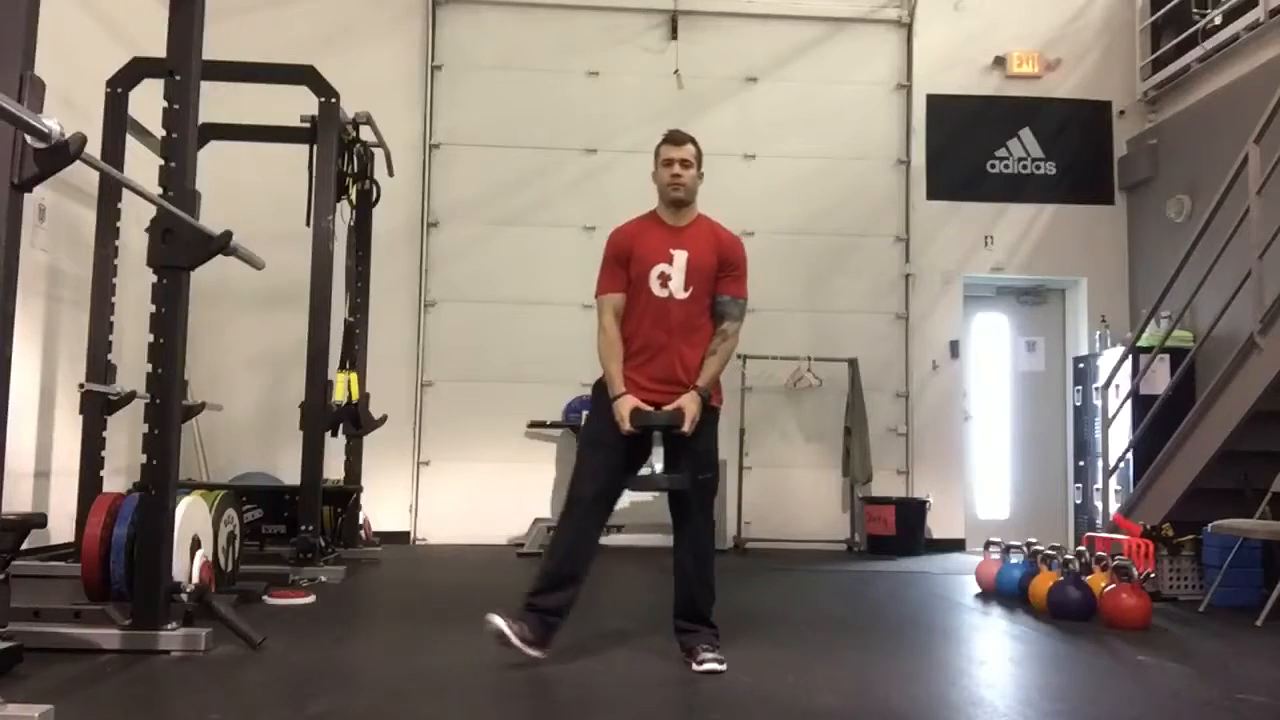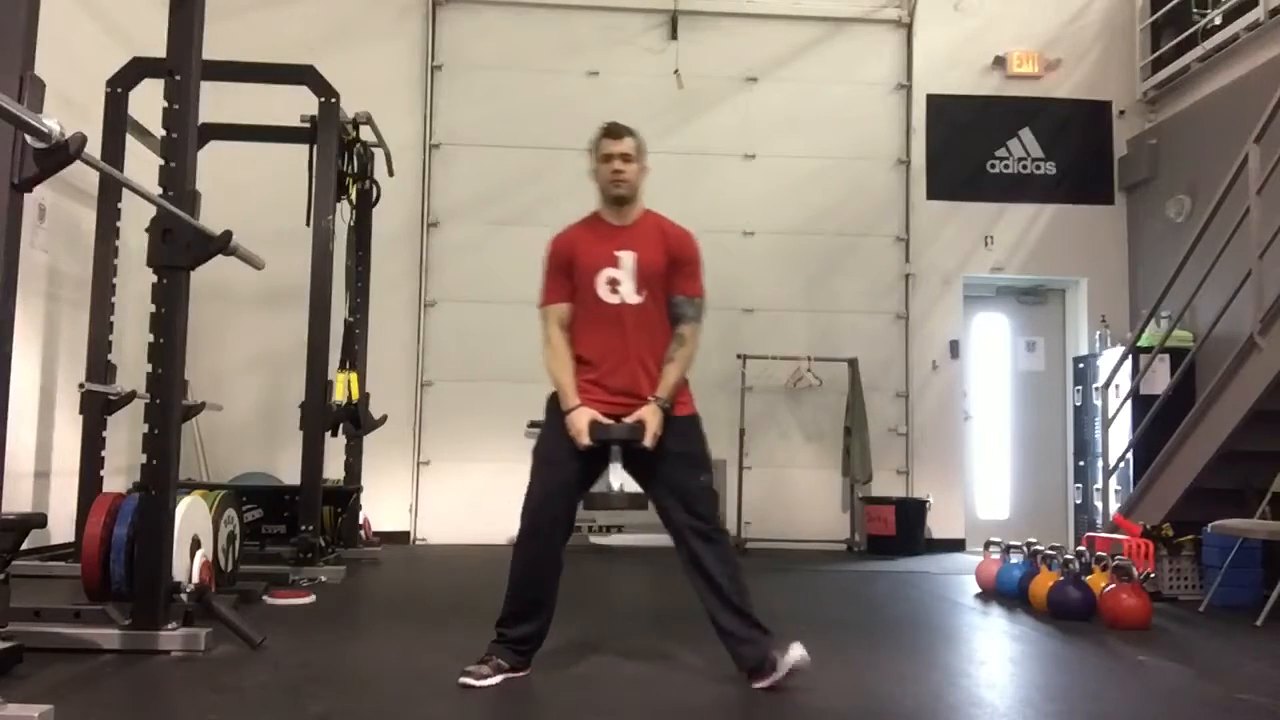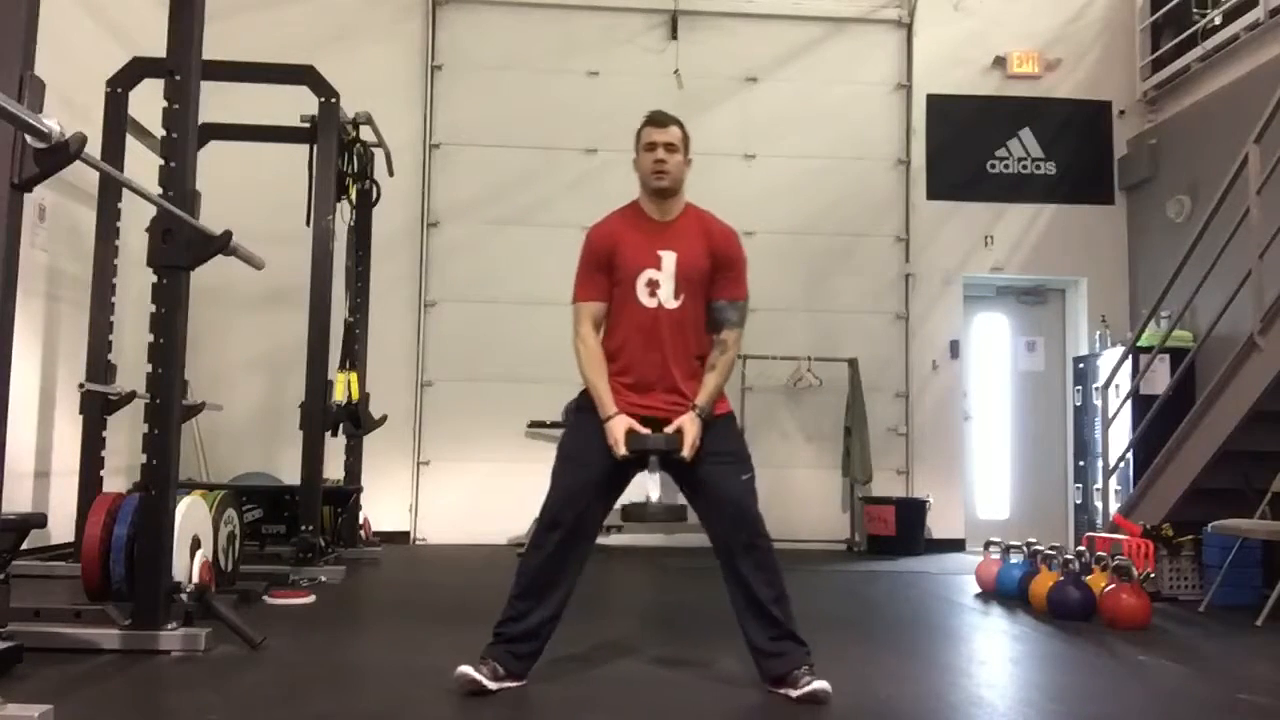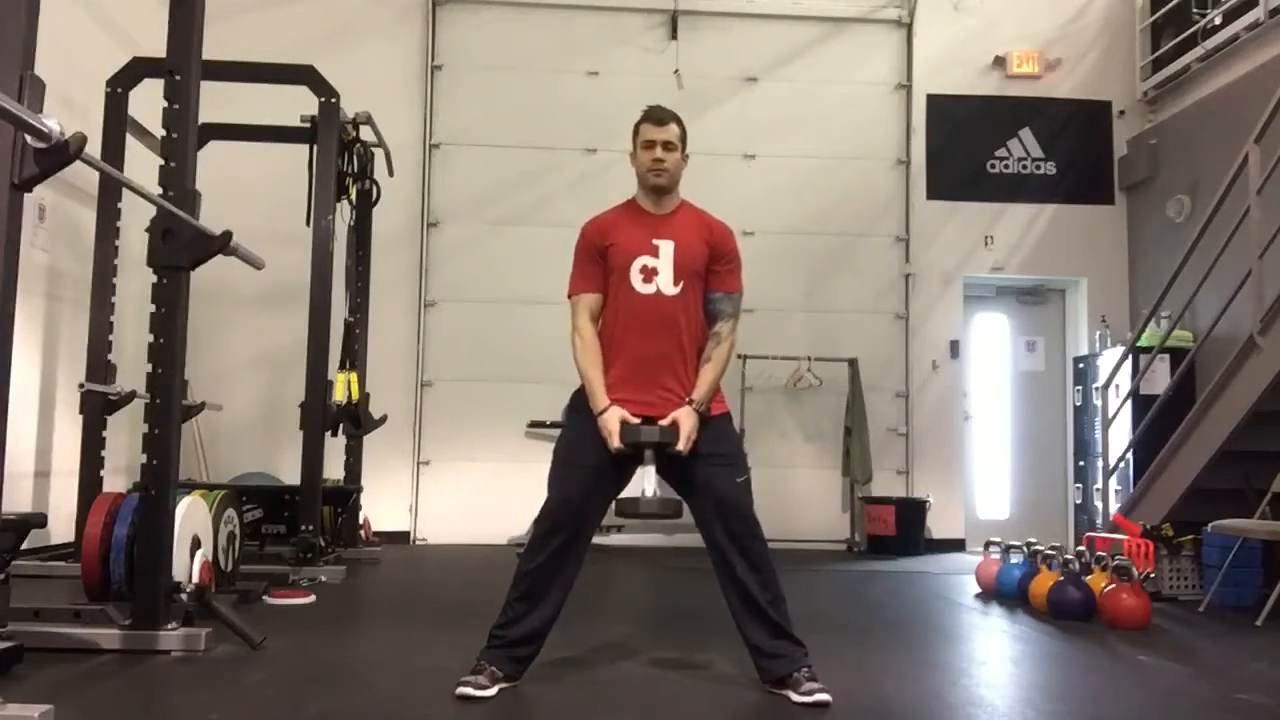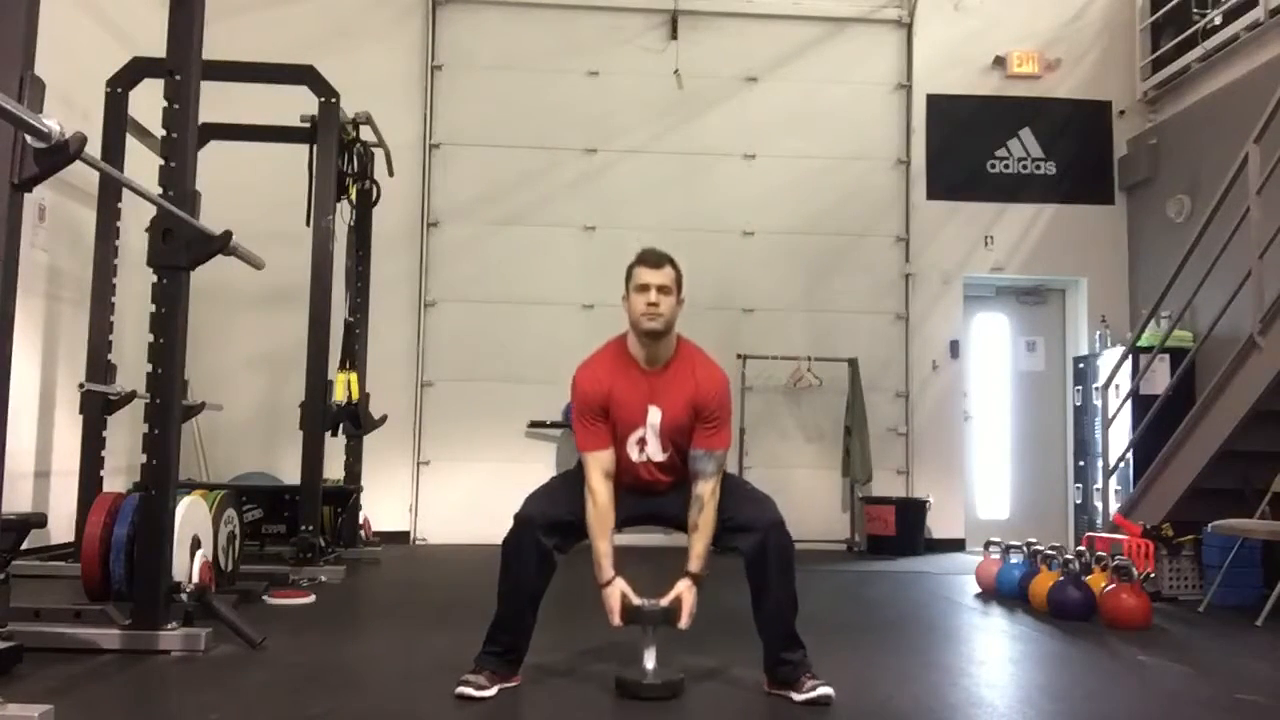
dt=1s
person 1, frame 1
left shoulder: (725, 246)
right shoulder: (625, 239)
left elbow: (729, 328)
right elbow: (609, 319)
left wrist: (698, 393)
right wrist: (619, 393)
left hip: (693, 402)
right hip: (624, 396)
left knee: (695, 520)
right knee: (584, 506)
left ankle: (698, 635)
right ankle: (536, 623)
person 1, frame 2
left shoulder: (676, 242)
right shoulder: (566, 245)
left elbow: (687, 331)
right elbow: (556, 332)
left wrist: (657, 404)
right wrist: (573, 406)
left hip: (663, 409)
right hip: (580, 410)
left knee: (701, 526)
right knee: (540, 525)
left ankle: (756, 653)
right ankle: (512, 650)
person 1, frame 3
left shoulder: (720, 239)
right shoulder: (605, 236)
left elbow: (729, 334)
right elbow: (587, 331)
left wrist: (698, 412)
right wrist: (610, 414)
left hip: (699, 411)
right hip: (613, 408)
left knee: (742, 529)
right knee: (562, 525)
left ankle: (786, 664)
right ankle: (506, 658)
person 1, frame 4
left shoulder: (714, 235)
right shoulder: (600, 232)
left elbow: (724, 329)
right elbow: (584, 325)
left wrist: (696, 407)
right wrist: (603, 407)
left hip: (696, 410)
right hip: (609, 407)
left knee: (736, 530)
right knee: (561, 525)
left ankle: (786, 666)
right ankle: (501, 659)
person 1, frame 5
left shoulder: (708, 380)
right shoulder: (593, 377)
left elbow: (706, 484)
right elbow: (599, 480)
left wrist: (692, 577)
right wrist: (607, 577)
left hip: (683, 485)
right hip: (617, 484)
left knee: (767, 528)
right knee: (532, 524)
left ankle: (788, 670)
right ankle: (498, 664)
